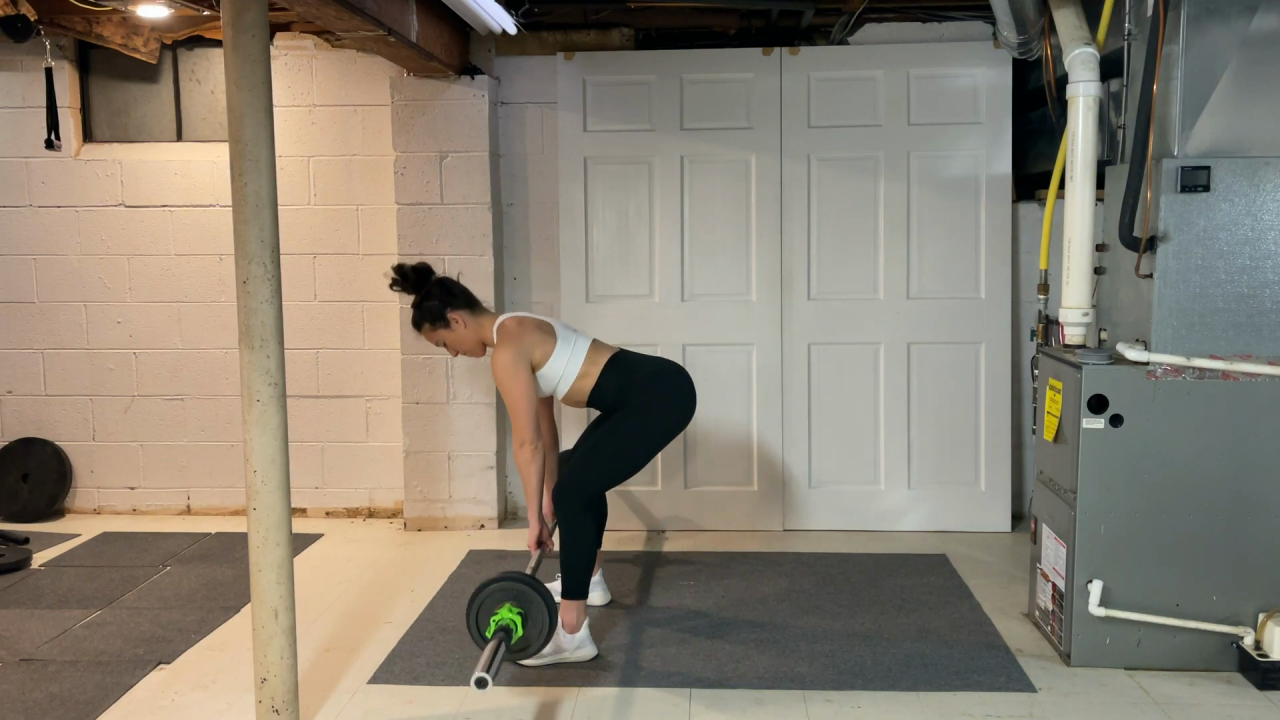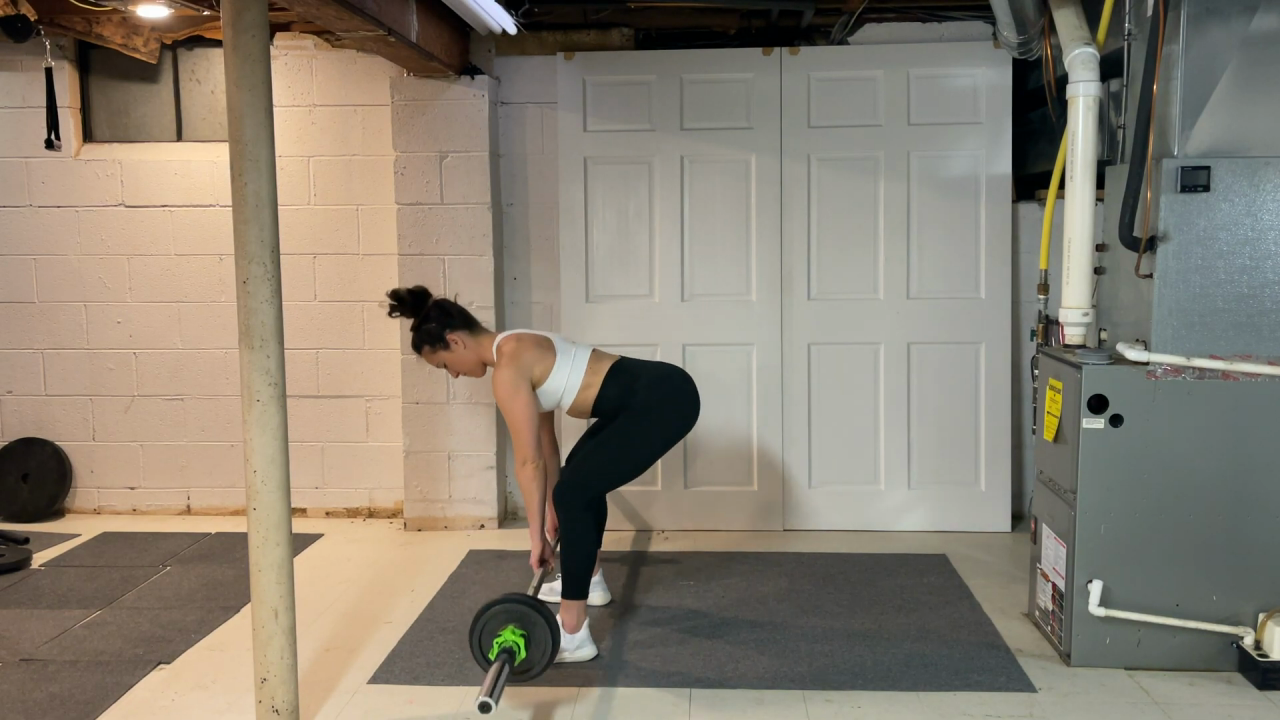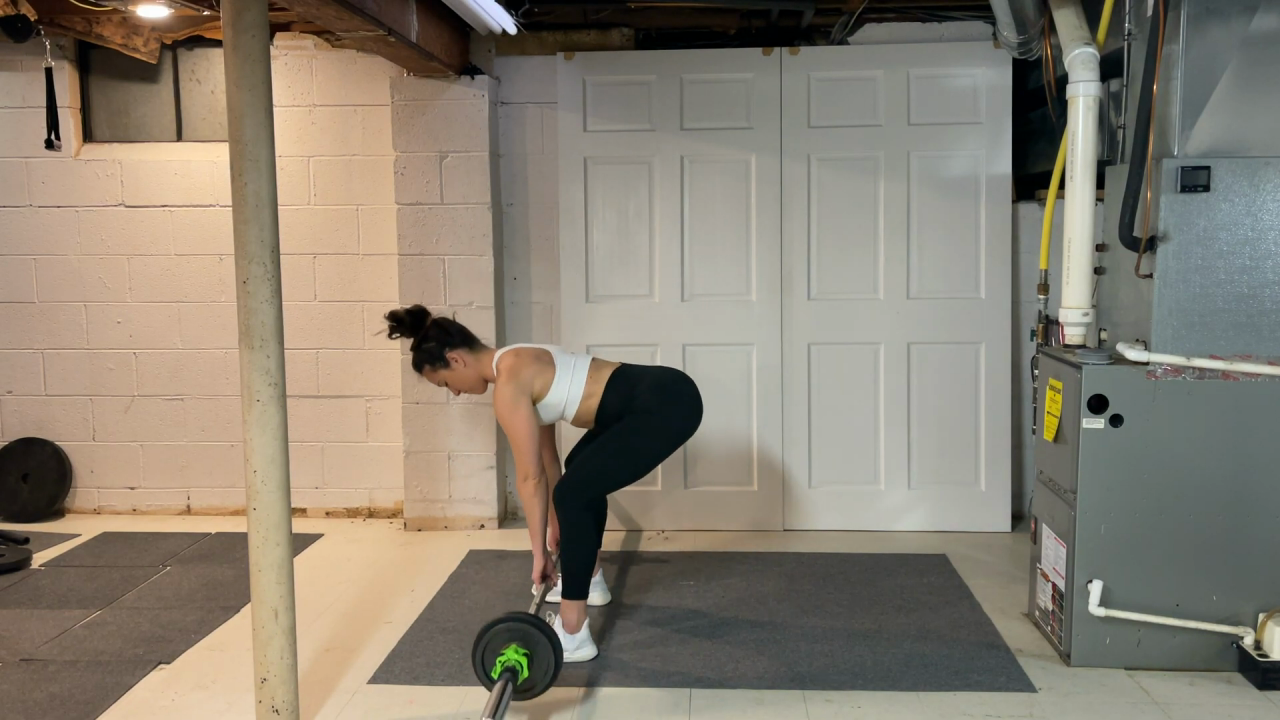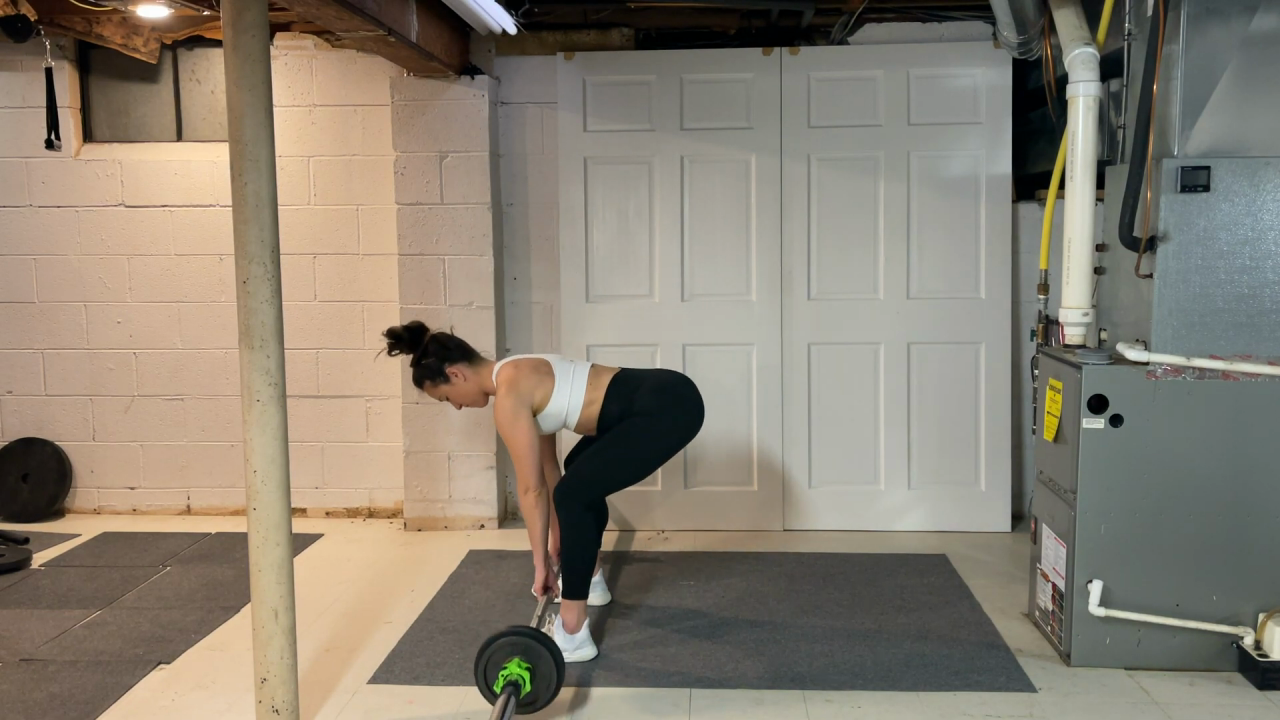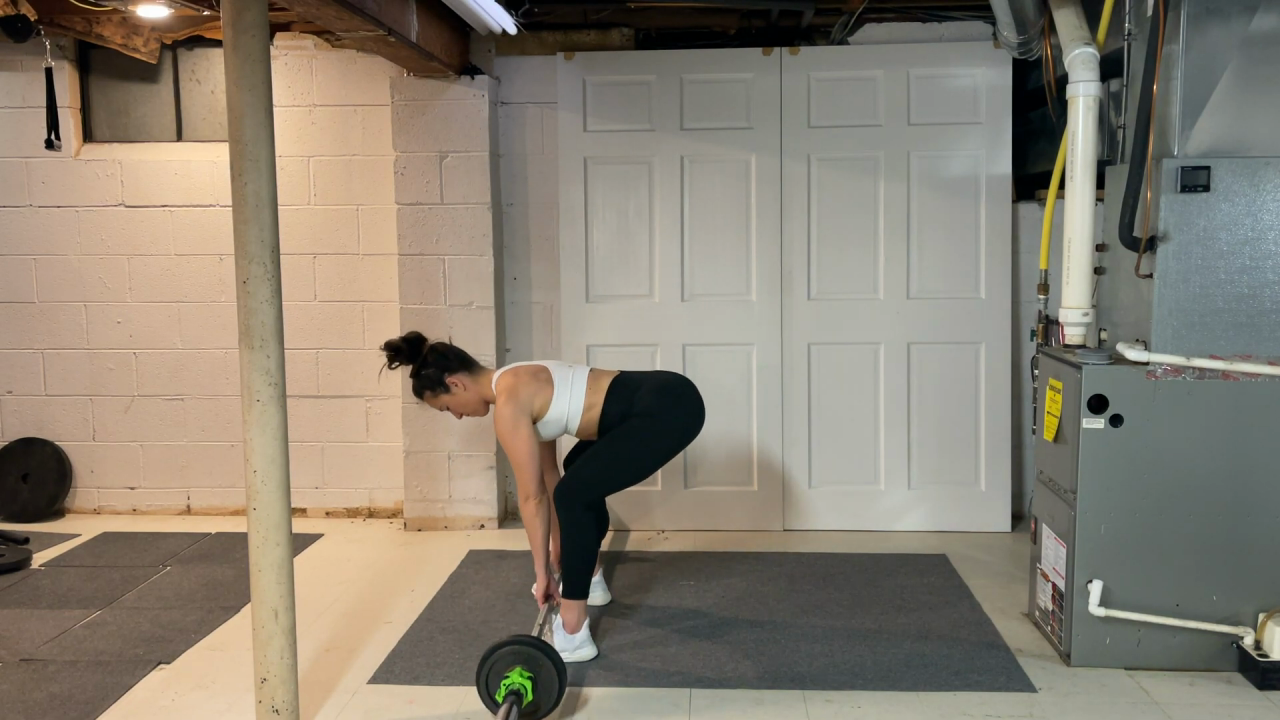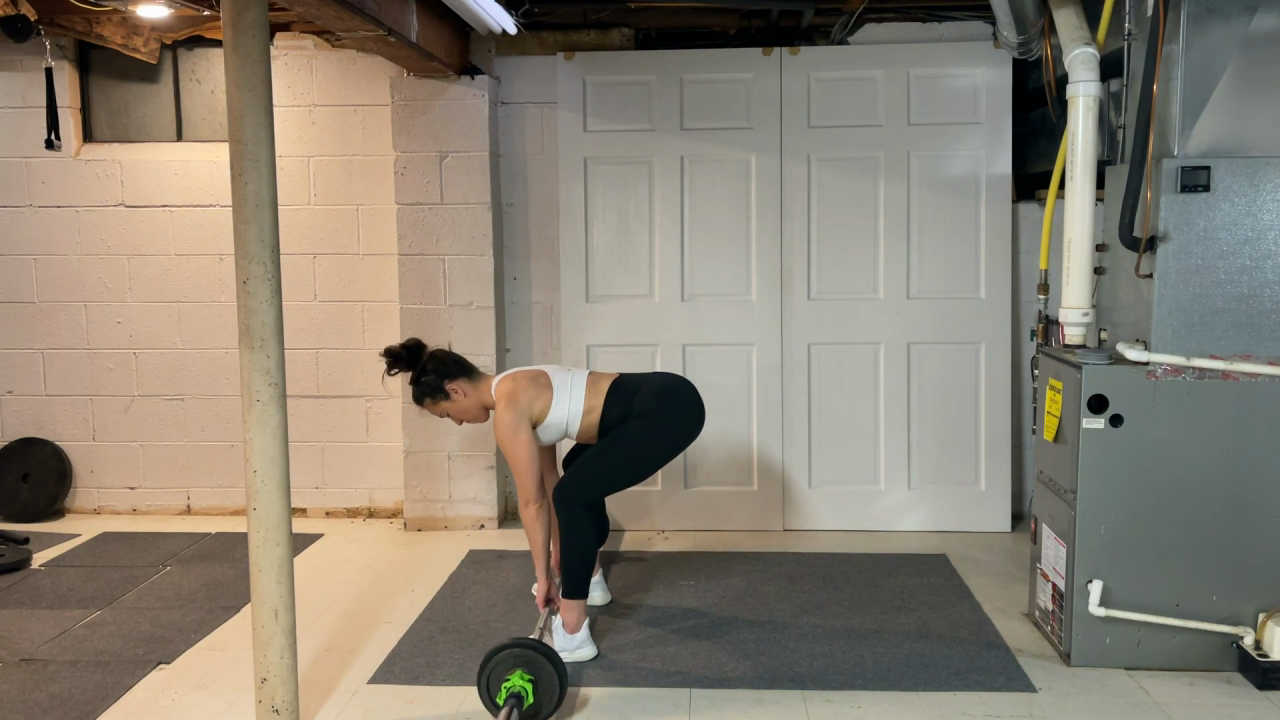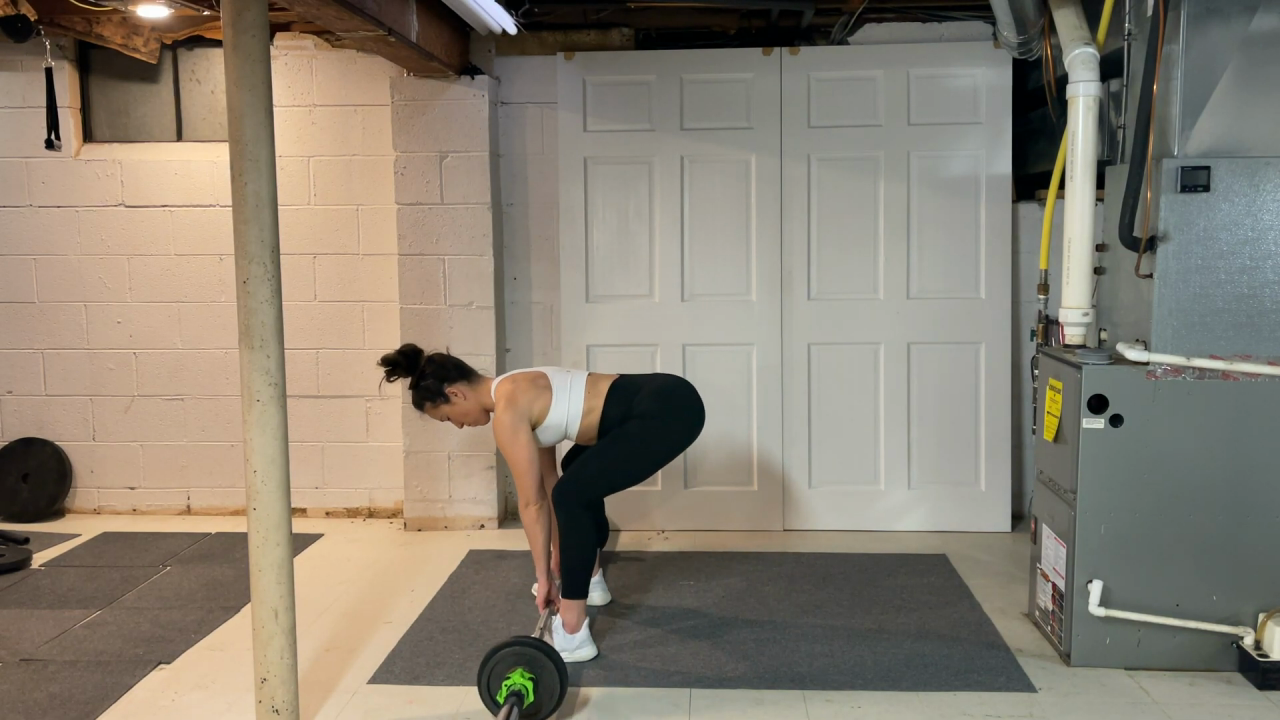
dt=0.1s
person 1, frame 1
left shoulder: (506, 348)
right shoulder: (516, 332)
left elbow: (527, 443)
right elbow: (543, 424)
left wrist: (534, 516)
right wrist: (550, 489)
left hip: (660, 398)
right hip: (657, 388)
left knee: (573, 492)
right knee: (582, 472)
left ankle: (572, 634)
right ankle: (590, 580)
person 1, frame 2
left shoulder: (507, 367)
right shoulder: (517, 349)
left elbow: (529, 462)
right elbow: (544, 443)
left wrist: (537, 536)
right wrist: (551, 507)
left hip: (663, 403)
right hip: (657, 393)
left knee: (573, 494)
right knee: (581, 474)
left ankle: (572, 634)
right ankle: (590, 580)
person 1, frame 3
left shoulder: (508, 383)
right shoulder: (518, 366)
left elbow: (530, 477)
right elbow: (546, 457)
left wrist: (539, 552)
right wrist: (555, 524)
left hip: (667, 405)
right hip: (663, 396)
left knee: (574, 492)
right knee: (582, 473)
left ankle: (573, 635)
right ankle: (589, 579)
person 1, frame 4
left shoulder: (508, 395)
right shoulder: (517, 377)
left elbow: (531, 489)
right elbow: (547, 466)
left wrist: (541, 564)
right wrist: (556, 532)
left hip: (667, 409)
right hip: (662, 398)
left knee: (573, 494)
right knee: (579, 472)
left ankle: (572, 635)
right ankle: (590, 579)
person 1, frame 5
left shoulder: (509, 403)
right shoulder: (518, 386)
left elbow: (531, 497)
right elbow: (548, 473)
left wrist: (542, 572)
right wrist: (558, 541)
left hip: (668, 409)
right hip: (664, 399)
left knee: (575, 493)
right knee: (580, 472)
left ankle: (572, 636)
right ankle: (590, 580)
person 1, frame 6
left shoulder: (509, 409)
right shoulder: (516, 391)
left elbow: (532, 502)
right elbow: (548, 477)
left wrist: (543, 576)
right wrist: (559, 546)
left hip: (668, 411)
right hip: (661, 401)
left knee: (573, 495)
right knee: (579, 473)
left ankle: (572, 635)
right ankle: (590, 580)
person 1, frame 7
left shoulder: (508, 411)
right shoulder: (517, 394)
left elbow: (532, 503)
right elbow: (547, 479)
left wrist: (543, 576)
right wrist: (559, 549)
left hip: (667, 412)
right hip: (662, 400)
left knee: (573, 494)
right knee: (578, 472)
left ankle: (572, 635)
right ankle: (590, 580)
